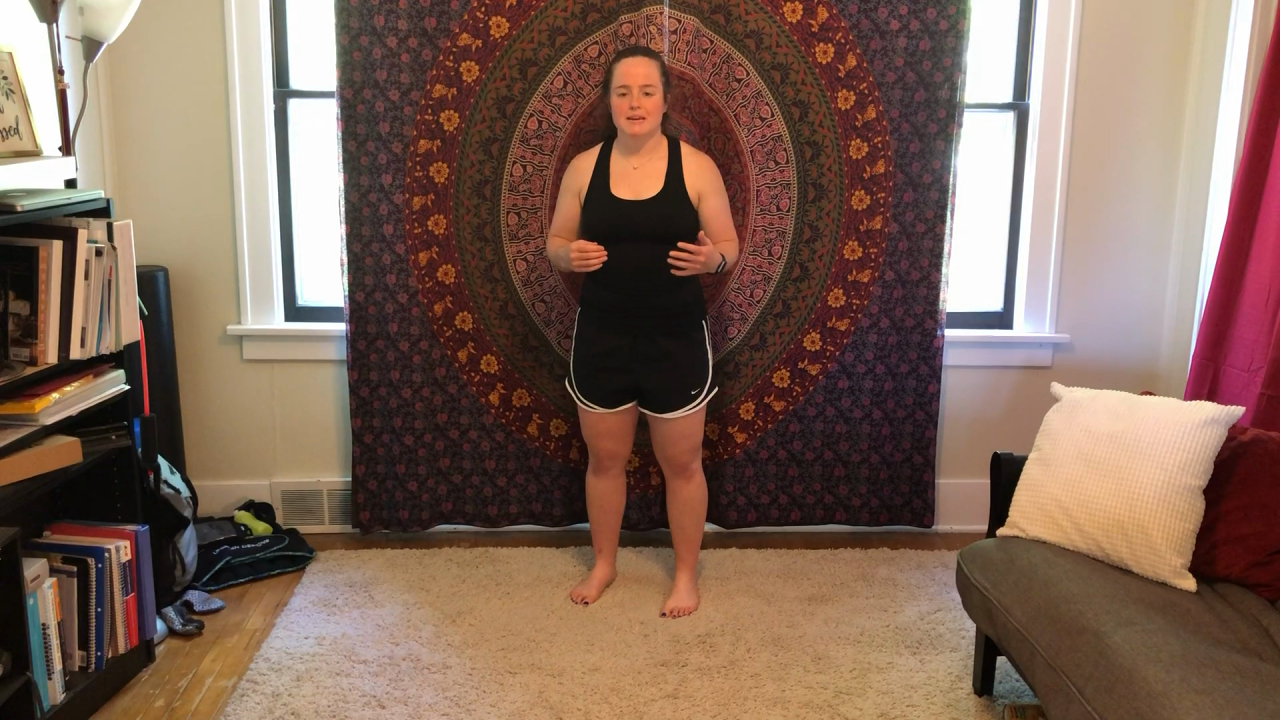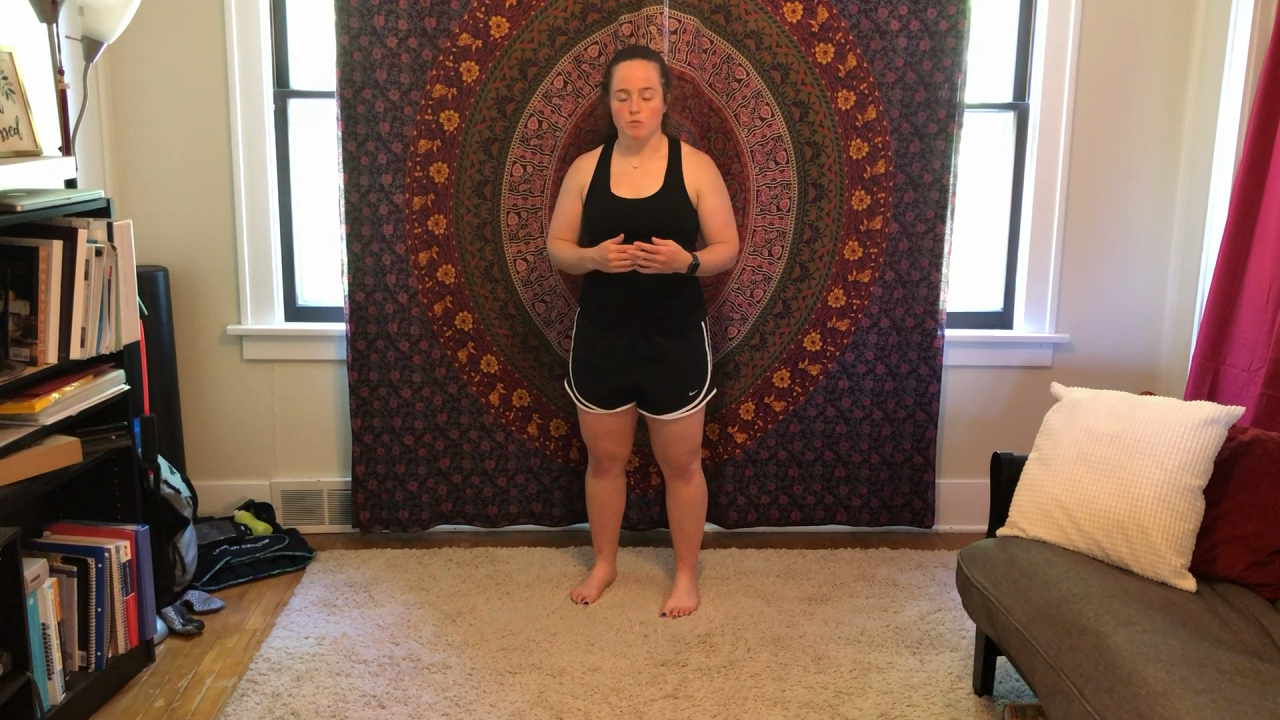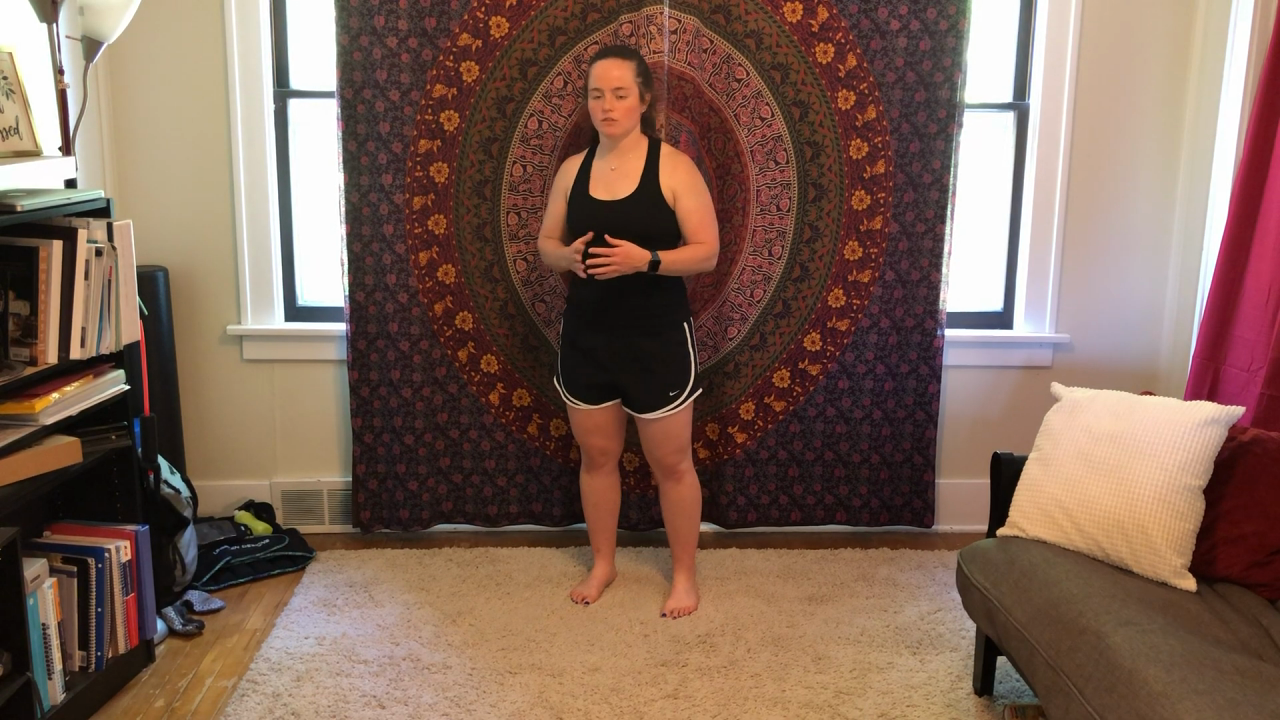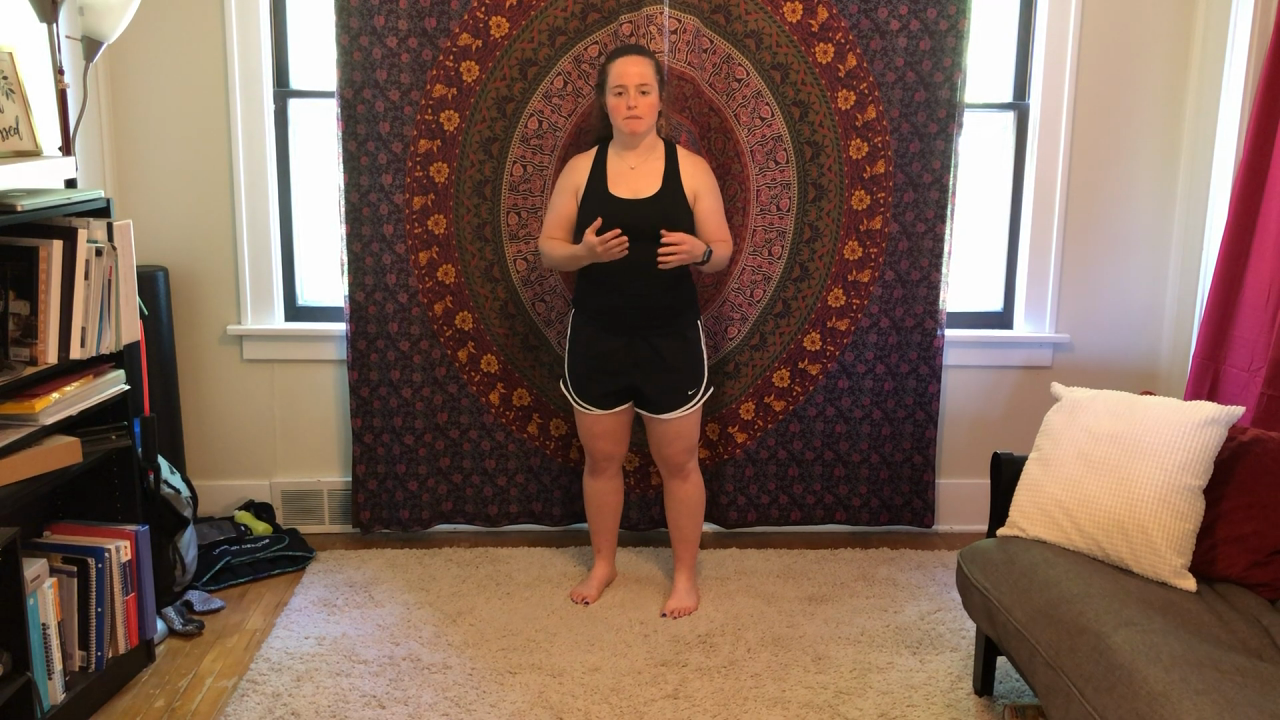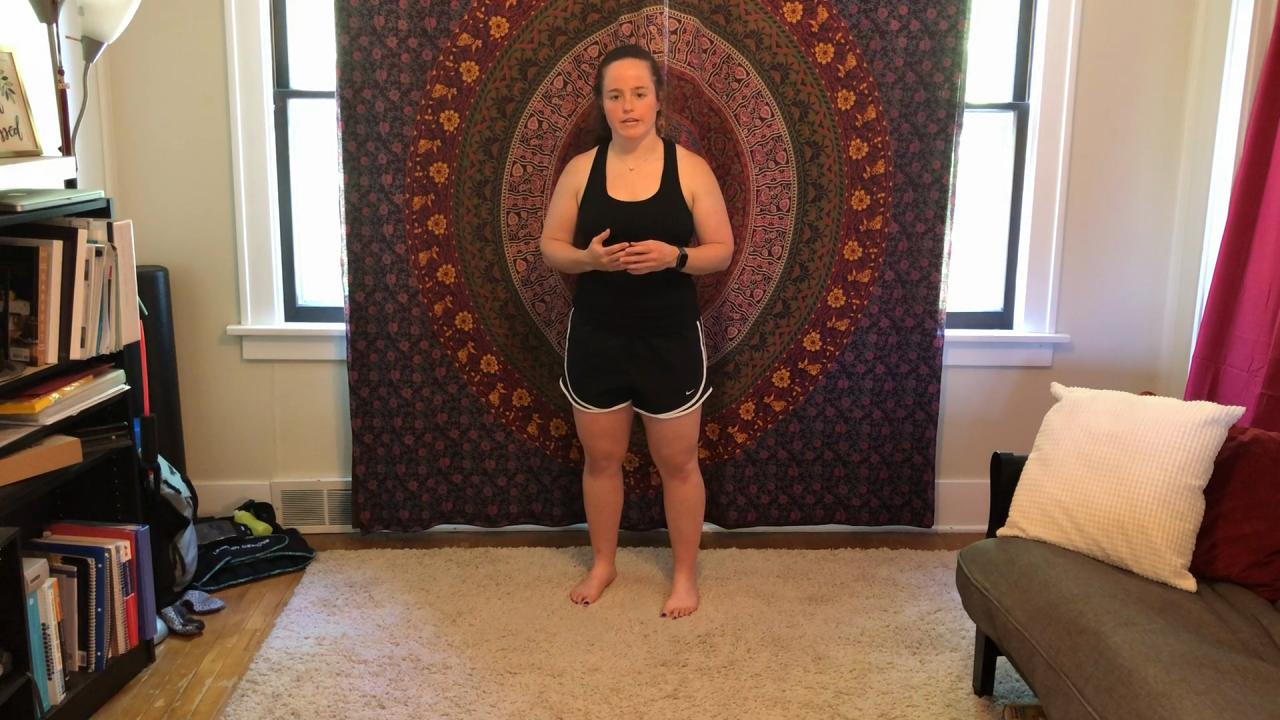
dt=1s
person 1, frame 1
left shoulder: (696, 167)
right shoulder: (584, 167)
left elbow: (729, 244)
right elbow: (555, 240)
left wrist: (713, 259)
right wrist: (569, 255)
left hip: (676, 337)
right hip: (602, 336)
left knee: (681, 463)
right knee: (604, 459)
left ankle: (686, 575)
right ankle: (603, 564)
person 1, frame 2
left shoulder: (696, 166)
right shoulder: (586, 168)
left elbow: (727, 248)
right elbow: (557, 246)
left wrist: (686, 261)
right wrist: (594, 257)
left hip: (675, 336)
right hip: (601, 335)
left knee: (680, 463)
right knee: (604, 459)
left ankle: (685, 574)
right ankle: (603, 564)
person 1, frame 3
left shoulder: (674, 167)
right shoulder: (574, 169)
left elbow: (706, 251)
right elbow: (546, 244)
left wrist: (645, 260)
right wrist: (568, 257)
left hip: (658, 336)
right hip: (586, 336)
left knee: (671, 463)
right knee: (596, 455)
left ankle: (684, 574)
right ankle: (602, 564)
person 1, frame 4
left shoulder: (691, 168)
right shoulder: (581, 168)
left elbow: (723, 249)
right elbow: (547, 248)
left wrist: (699, 252)
right wrist: (583, 251)
left hip: (671, 337)
right hip: (597, 337)
left knee: (679, 462)
right knee: (602, 459)
left ankle: (685, 574)
right ankle: (603, 564)
person 1, frame 5
left shoulder: (690, 169)
right shoulder: (581, 169)
left elbow: (722, 250)
right elbow: (550, 247)
left wrist: (674, 256)
right wrist: (588, 259)
left hip: (670, 338)
right hip: (596, 337)
left knee: (678, 463)
right knee: (601, 459)
left ankle: (684, 575)
right ankle: (602, 564)
